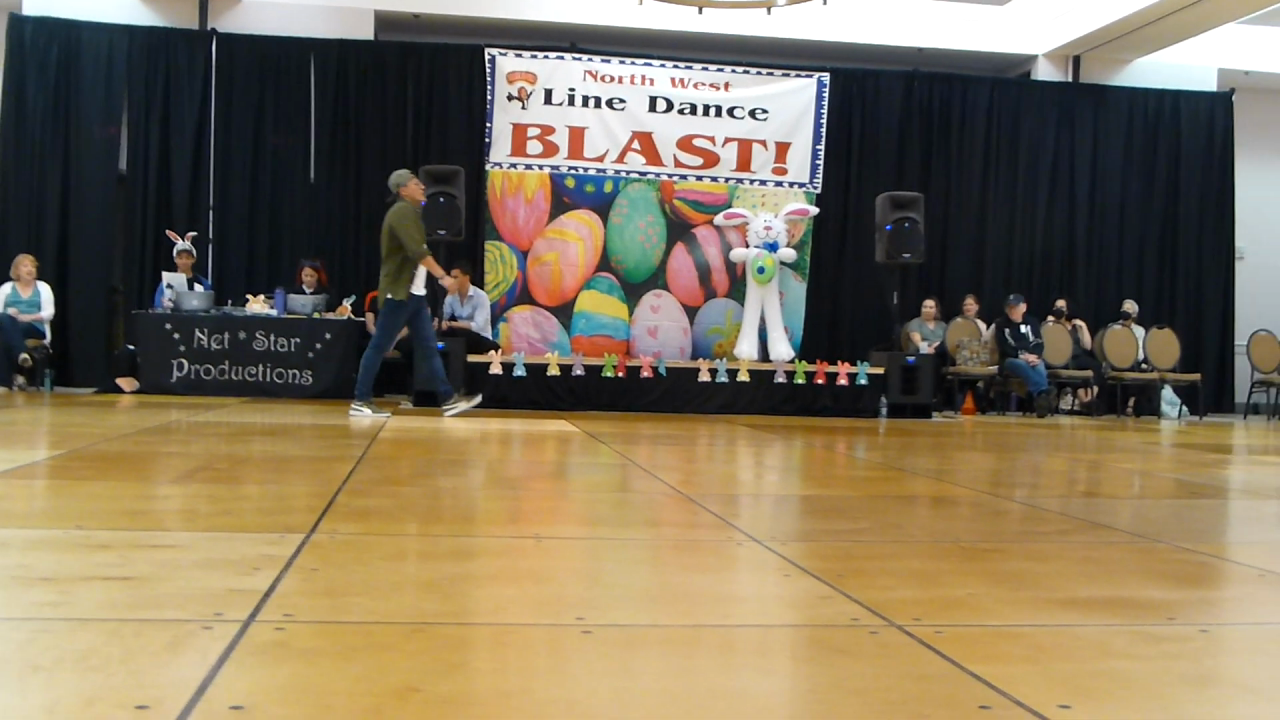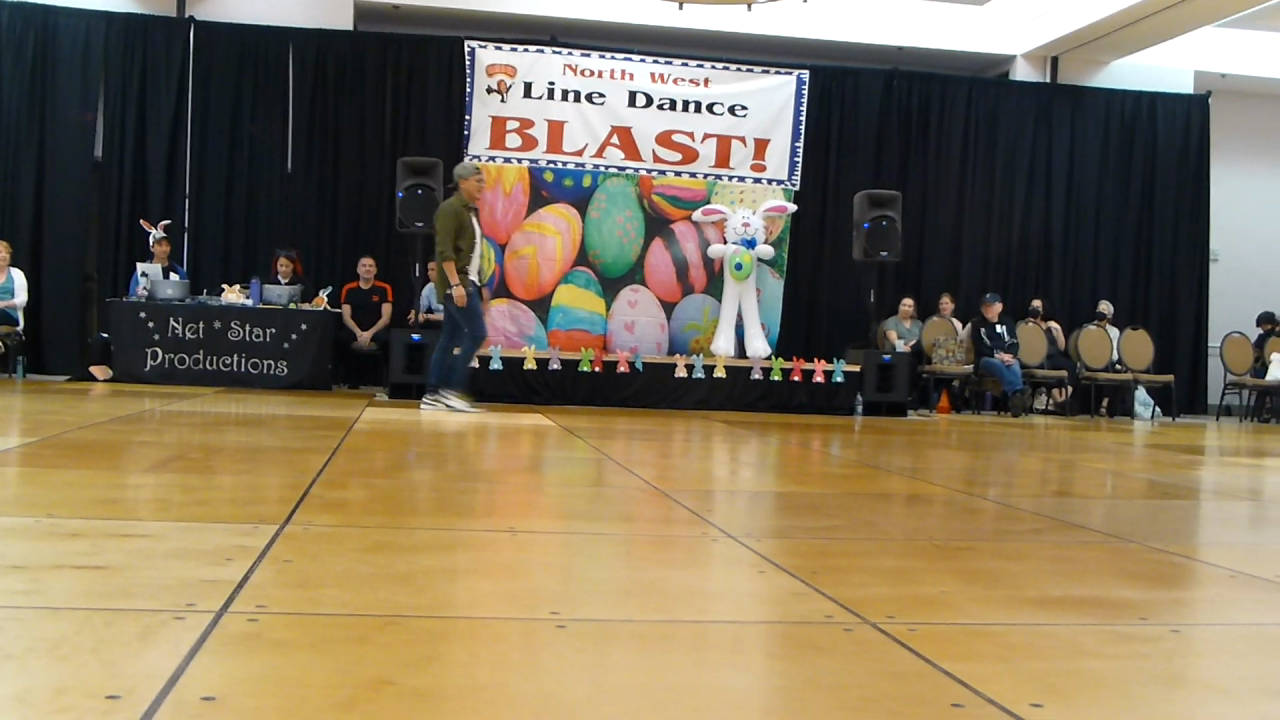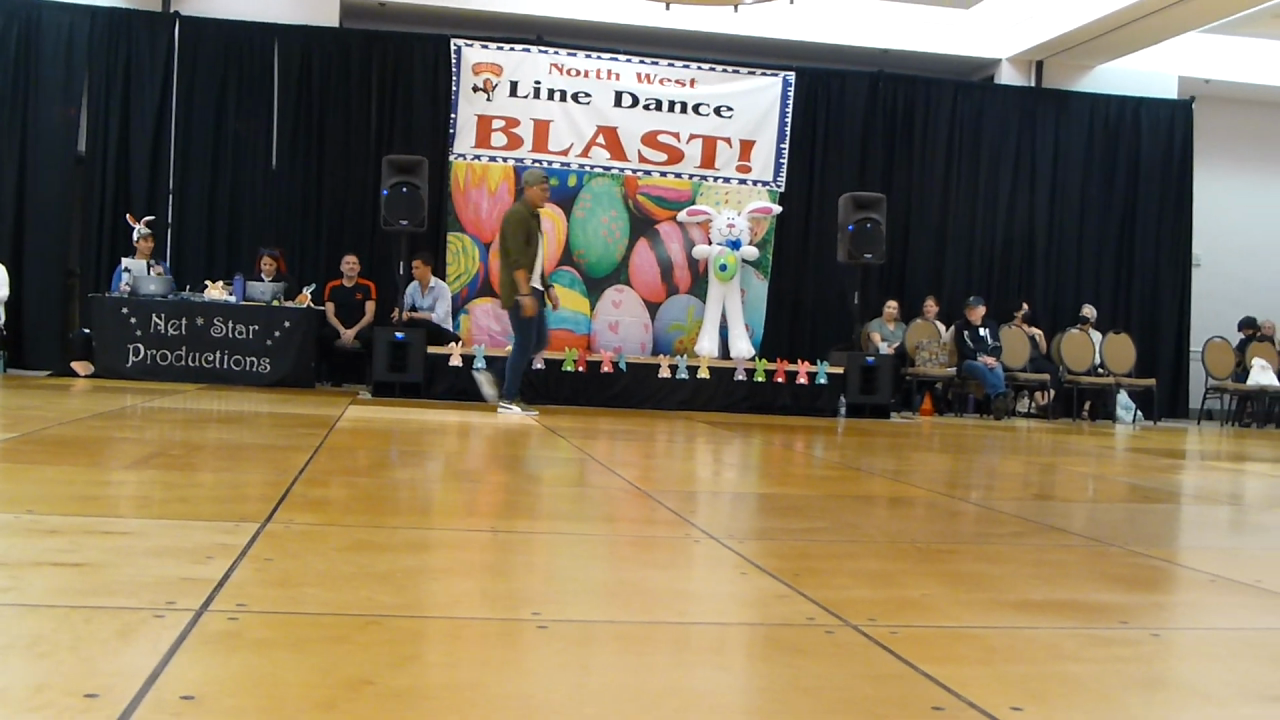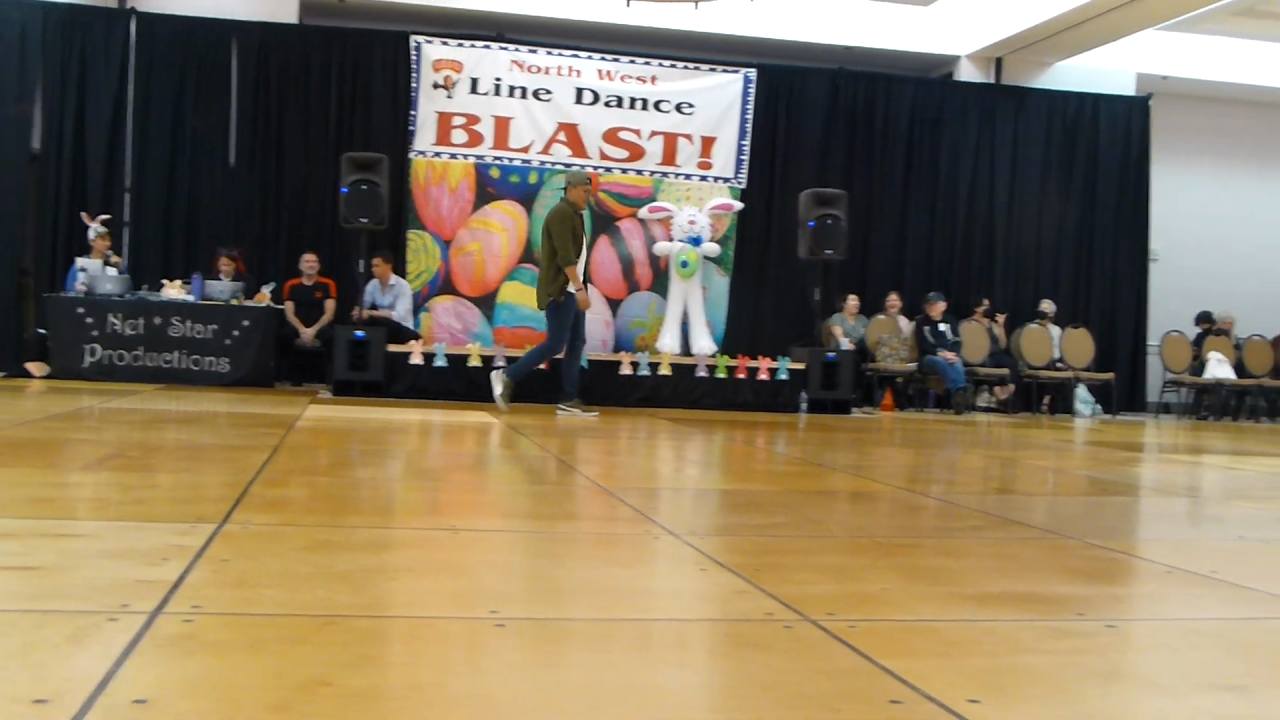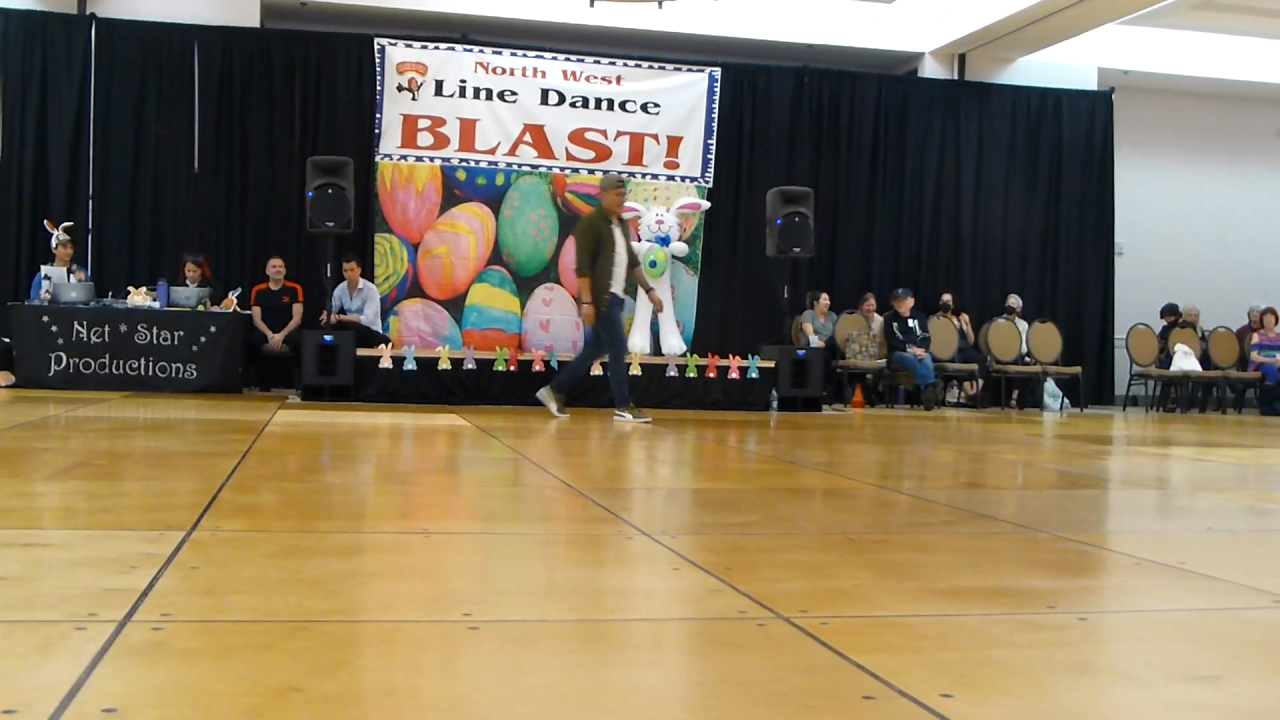
dt=0.5s
person 1, frame 1
left shoulder: (410, 213)
right shoulder: (403, 212)
right elbow: (416, 250)
right wrist: (443, 276)
left hip: (413, 292)
right hip: (398, 293)
left knee: (428, 345)
right knee: (381, 344)
left ankle: (448, 398)
right ankle: (361, 400)
person 1, frame 2
left shoulder: (471, 210)
right shoulder: (450, 209)
right elbow: (445, 252)
left wrist: (481, 286)
right wrist: (456, 284)
left hip: (468, 283)
right hip: (457, 284)
left knee: (451, 338)
right knee: (477, 334)
left ankle: (433, 394)
right ankle: (453, 388)
person 1, frame 3
left shoulder: (531, 215)
right shoulder: (517, 215)
right elbow: (517, 259)
left wrist: (548, 287)
right wrist: (525, 294)
left hip: (533, 289)
right hip: (520, 291)
left knee: (538, 340)
right knee: (525, 343)
left ankle: (493, 378)
right ankle: (508, 399)
person 1, frame 4
left shoulder: (573, 215)
right shoulder: (561, 214)
right elbow: (565, 256)
right wrist: (580, 288)
left hip: (570, 291)
right hip: (559, 292)
left knee: (576, 344)
right knee: (555, 344)
left ankle: (568, 400)
right ankle: (506, 377)
person 1, frame 5
left shoulder: (621, 224)
right shoulder: (591, 223)
left elbow: (632, 261)
right elbow: (583, 267)
left wrist: (649, 289)
right wrist: (587, 301)
left hip: (615, 296)
right hip: (600, 297)
left knee: (595, 350)
right knee: (617, 349)
left ankle: (555, 391)
right ankle: (623, 407)
